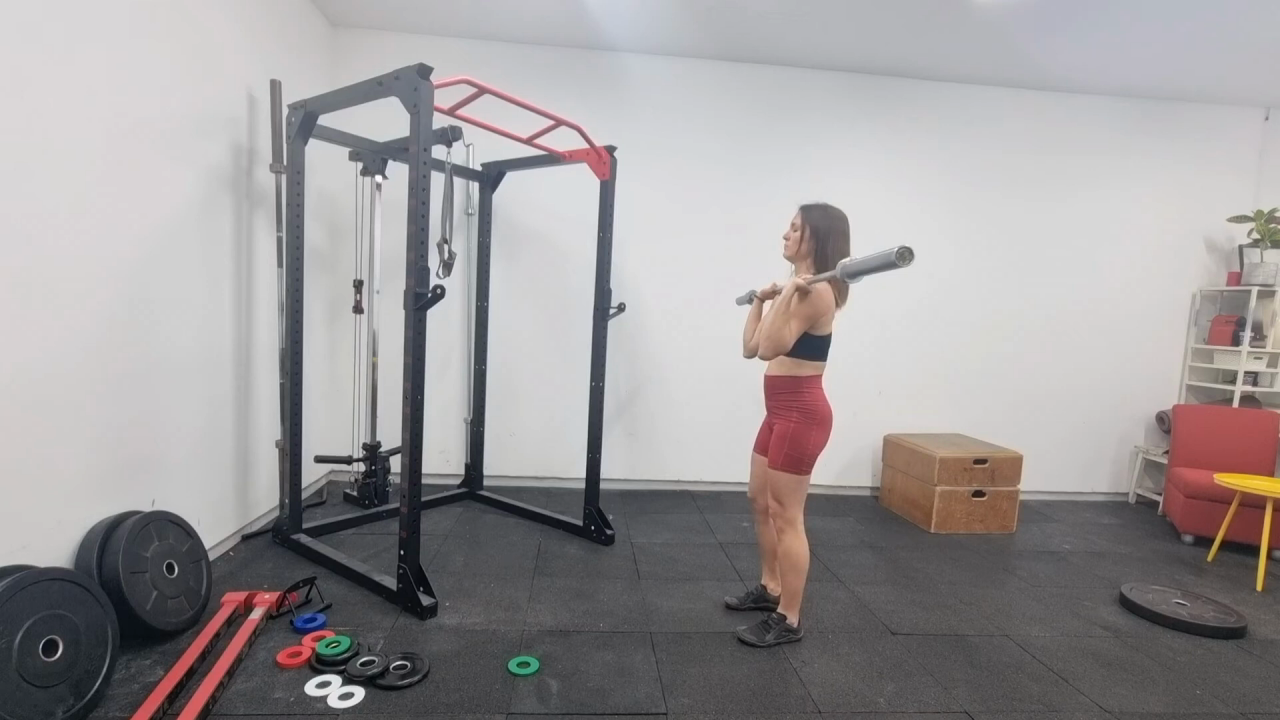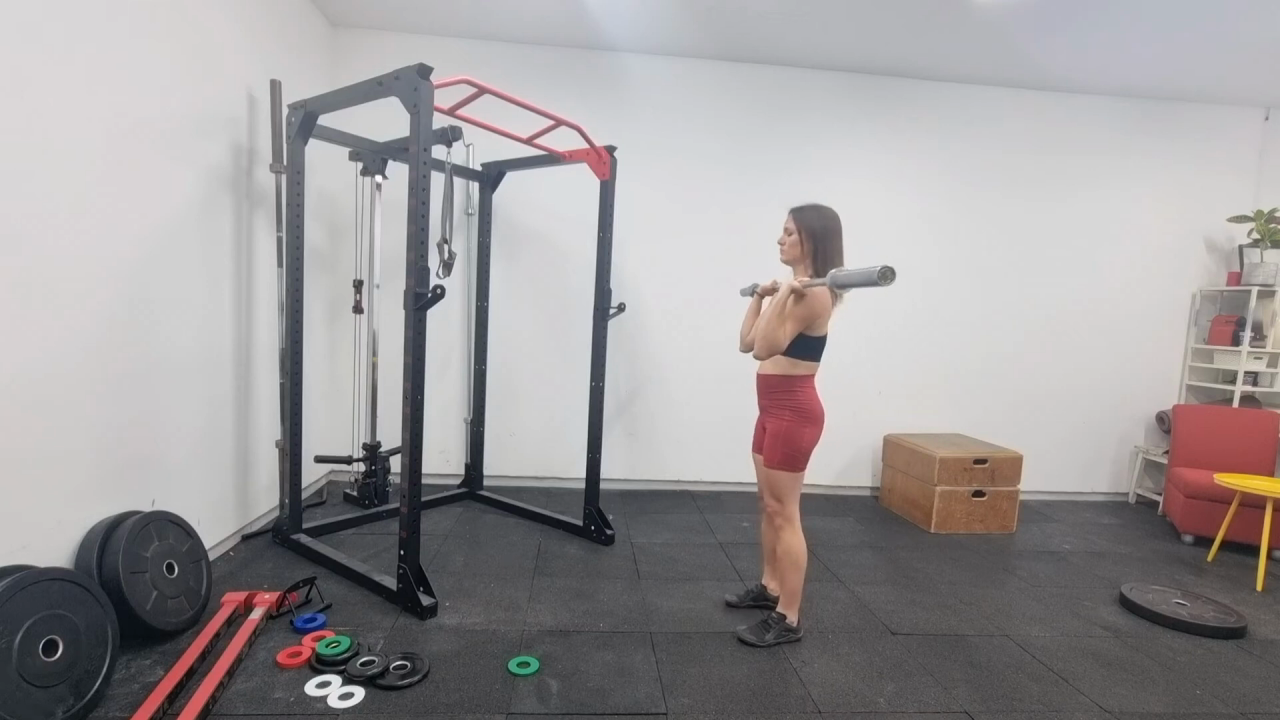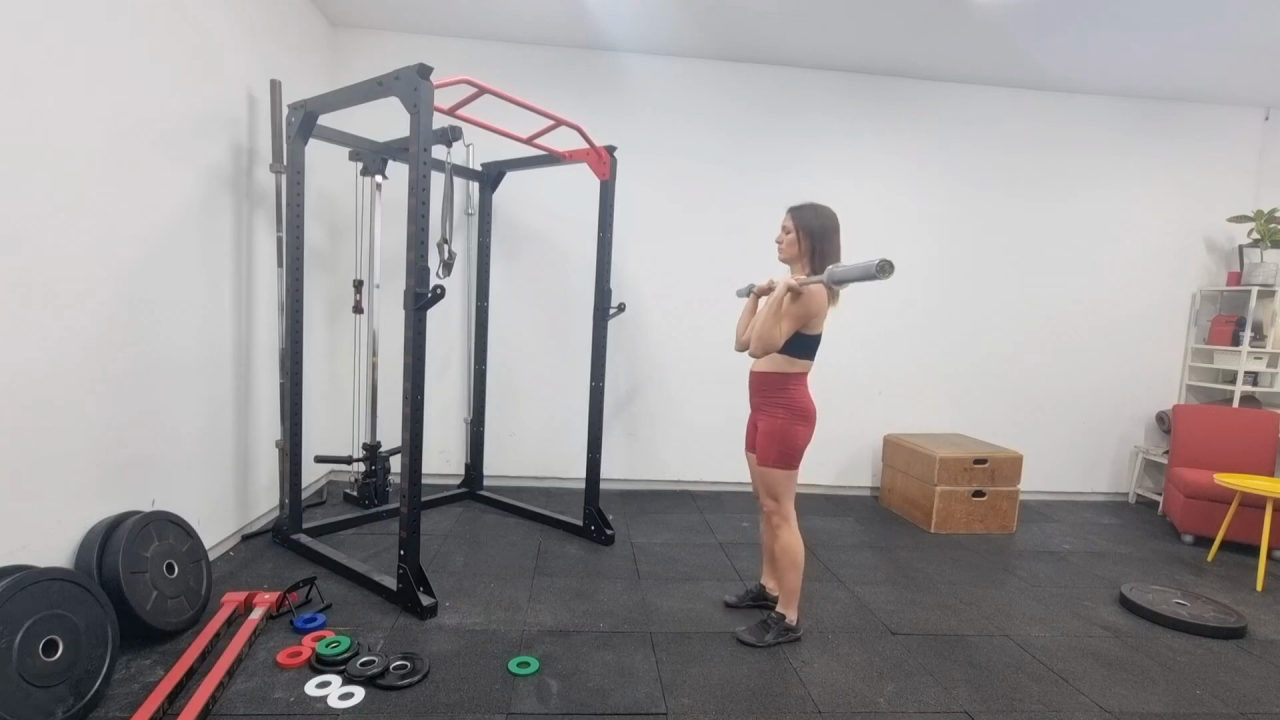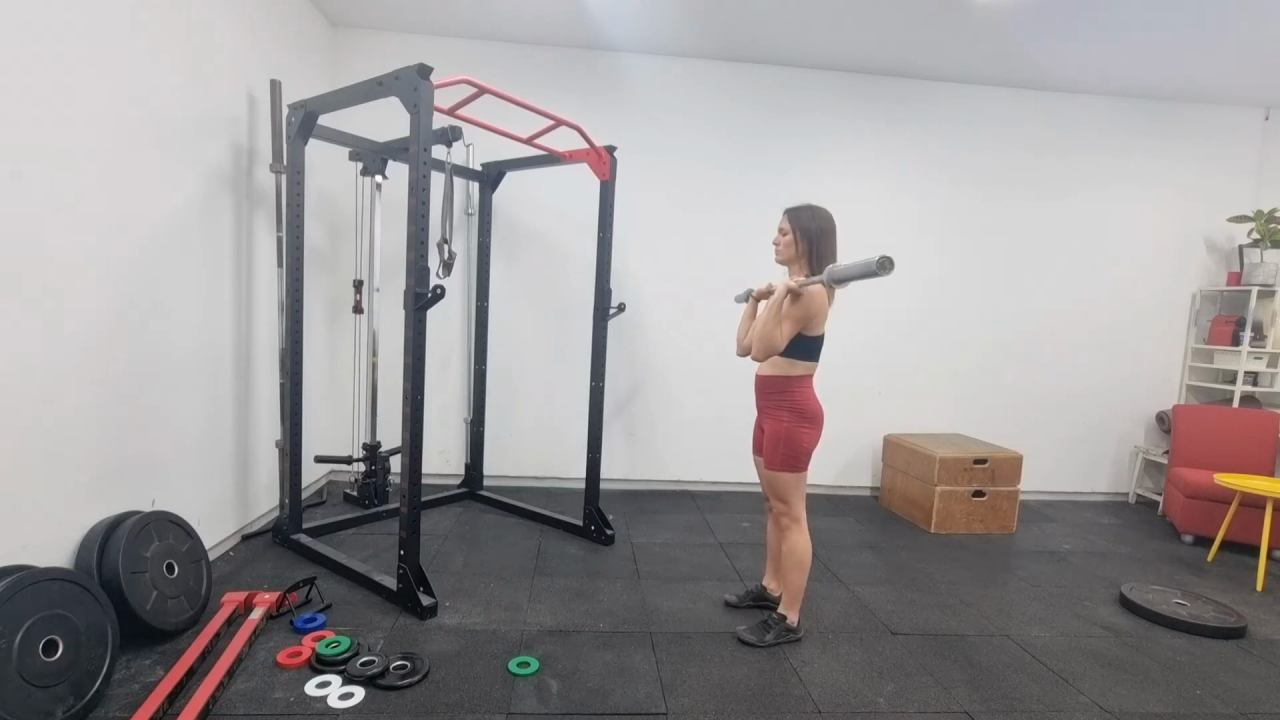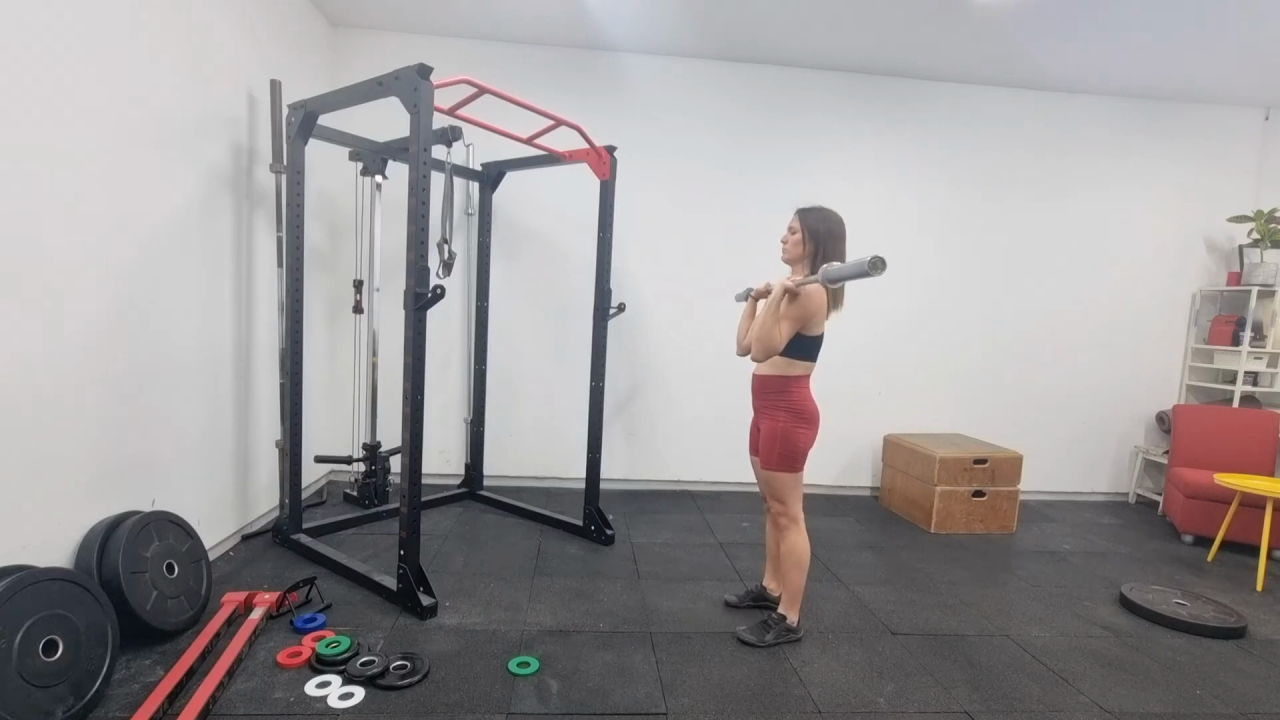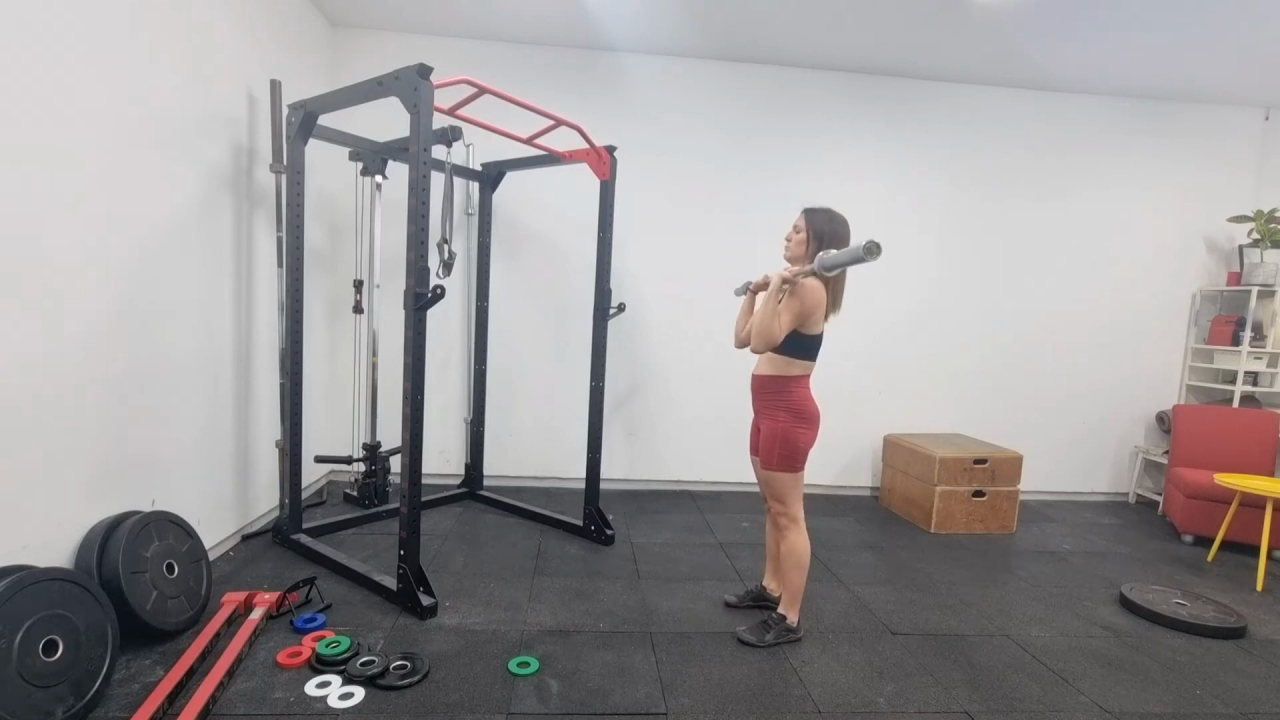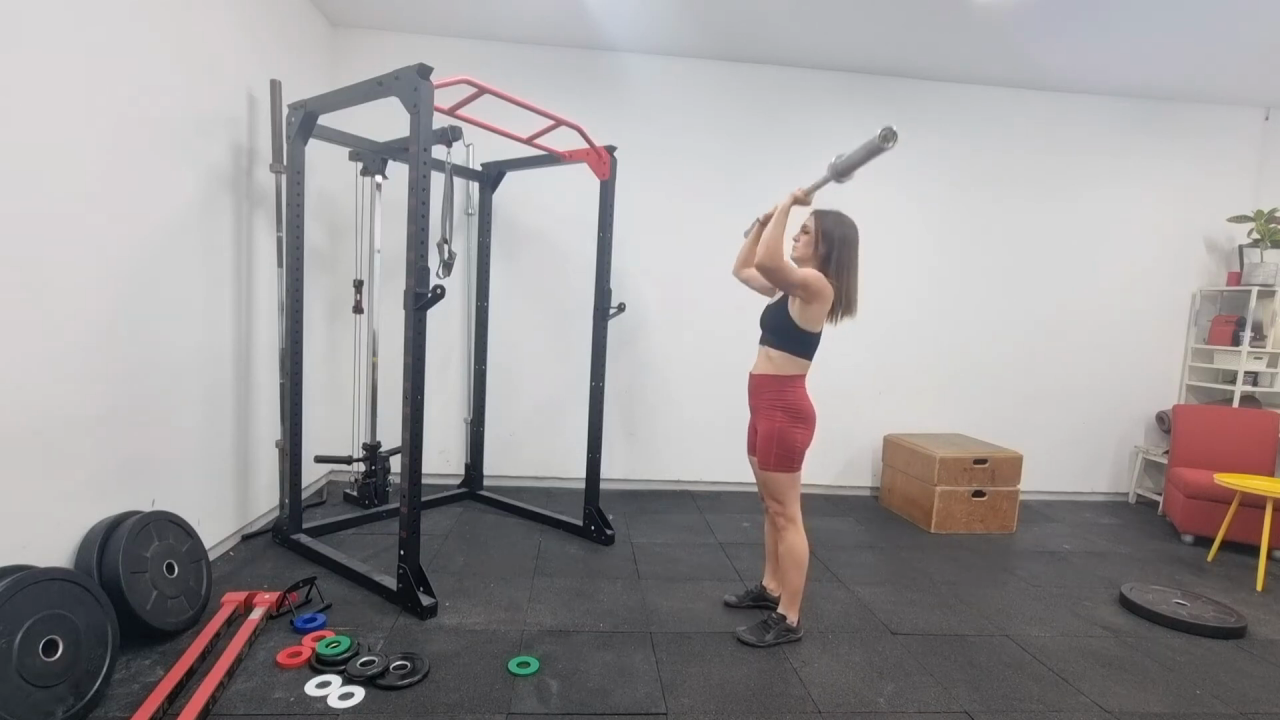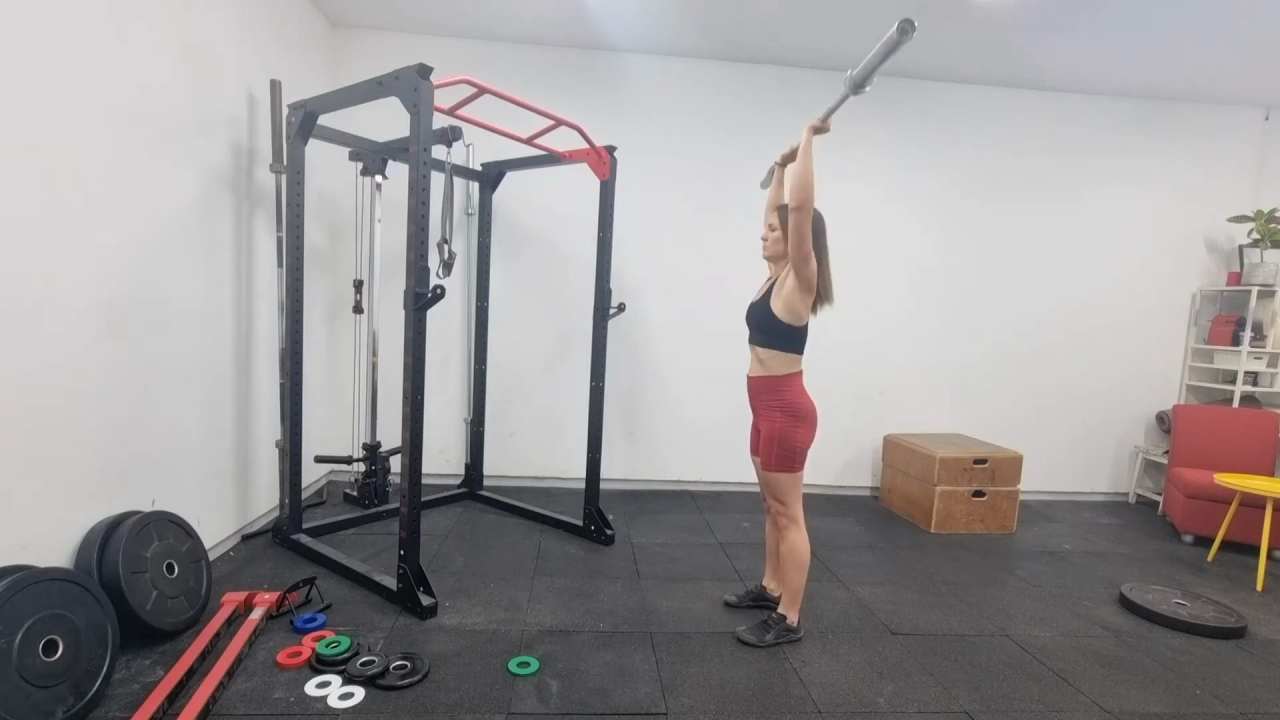
dt=0.5s
person 1, frame 1
left shoulder: (816, 292)
right shoulder: (796, 288)
left elbow: (770, 348)
right elbow: (751, 347)
left wrist: (788, 294)
right wrist: (760, 302)
left hip: (801, 414)
right hip: (780, 412)
left knee: (786, 517)
right knee: (760, 502)
left ankle: (788, 620)
right ankle: (770, 588)
person 1, frame 2
left shoulder: (813, 294)
right shoulder: (794, 290)
left elbow: (765, 348)
right elbow: (748, 341)
left wrist: (783, 295)
right wrist: (761, 296)
left hip: (793, 411)
right hip: (774, 409)
left knee: (784, 514)
right knee: (768, 505)
left ankle: (788, 619)
right ankle: (770, 587)
person 1, frame 3
left shoulder: (809, 292)
right shoulder: (790, 288)
left elbow: (762, 345)
right elbow: (743, 341)
left wrist: (779, 294)
right wrist: (756, 296)
left hip: (786, 409)
right hip: (766, 406)
left knee: (781, 513)
right knee: (767, 506)
left ankle: (787, 619)
right ankle: (769, 588)
person 1, frame 4
left shoulder: (809, 293)
right shoulder: (791, 290)
left elbow: (764, 350)
right elbow: (745, 346)
left wrist: (780, 295)
right wrist: (756, 300)
left hip: (792, 412)
right hip: (772, 410)
left knee: (791, 515)
right knee: (775, 507)
left ankle: (788, 619)
right ankle: (771, 587)
person 1, frame 5
left shoulder: (809, 293)
right shoulder: (790, 290)
left elbow: (762, 350)
right elbow: (744, 345)
left wrist: (776, 295)
right wrist: (755, 300)
left hip: (789, 410)
right hip: (769, 408)
left knee: (788, 515)
right knee: (773, 507)
left ankle: (788, 619)
right ankle: (771, 588)
person 1, frame 6
left shoulder: (809, 288)
right shoulder: (791, 286)
left elbow: (762, 341)
right elbow: (741, 338)
left wrist: (774, 287)
right wrist: (755, 293)
left hip: (788, 410)
right hip: (770, 408)
left knee: (788, 515)
right knee: (773, 508)
left ankle: (788, 619)
right ankle: (771, 587)
person 1, frame 7
left shoulder: (816, 286)
right shoulder: (791, 288)
left elbow: (767, 261)
right elbow: (743, 268)
left wrist: (786, 206)
right wrist: (765, 223)
left hip: (785, 408)
right hip: (766, 406)
left knee: (786, 514)
right knee: (772, 508)
left ankle: (788, 619)
right ankle: (770, 588)
person 1, frame 8
left shoulder: (800, 280)
right shoulder: (779, 275)
left elbow: (801, 209)
right elbow: (780, 213)
left wrist: (808, 140)
right wrist: (781, 168)
left hip: (786, 410)
right hip: (768, 409)
left knee: (788, 515)
right knee: (774, 508)
left ankle: (789, 619)
right ankle: (771, 587)
